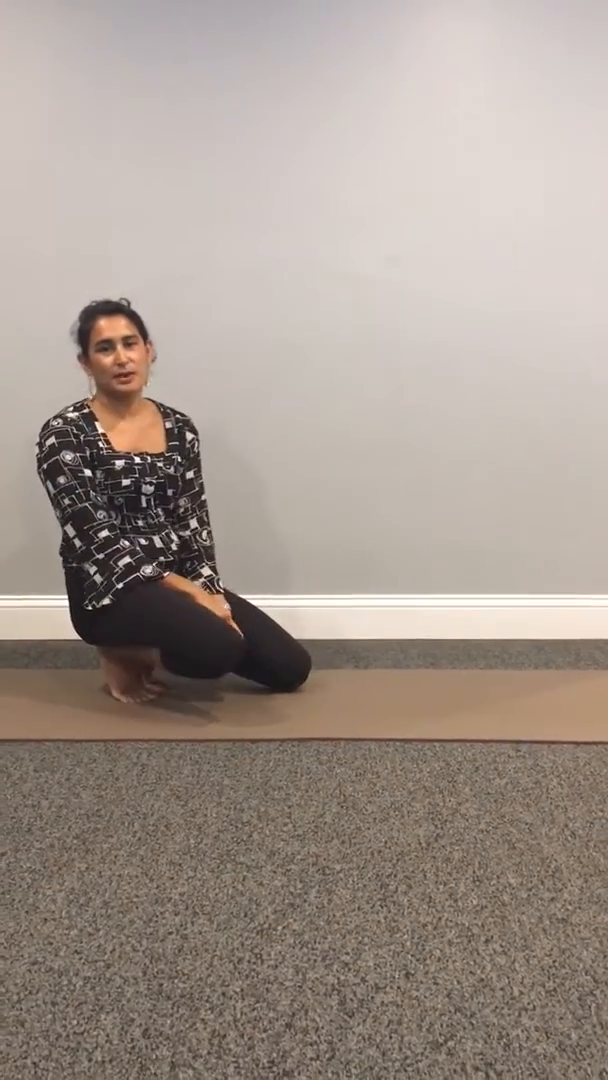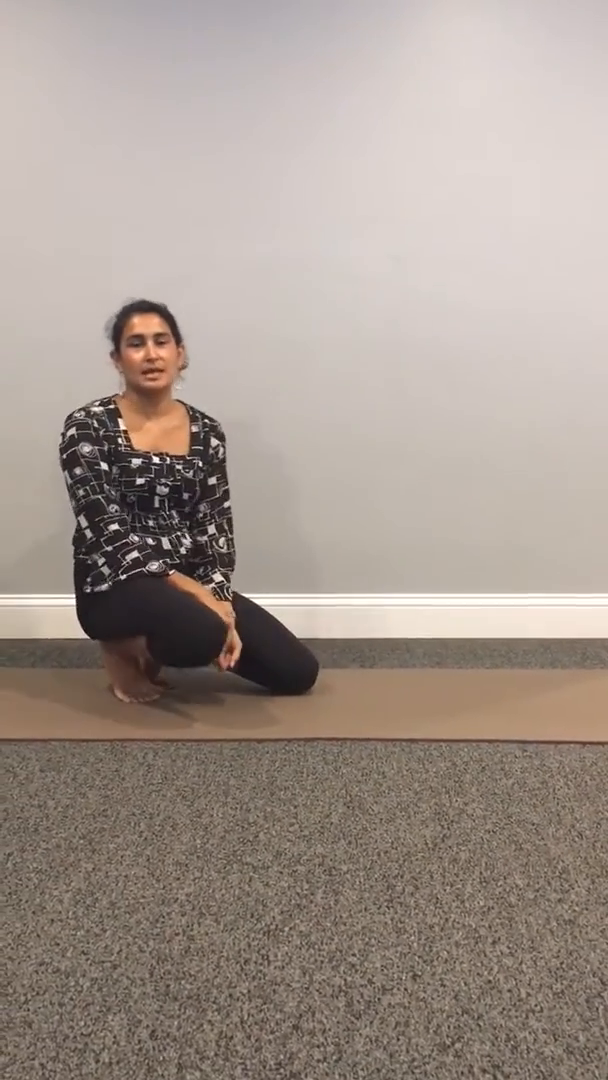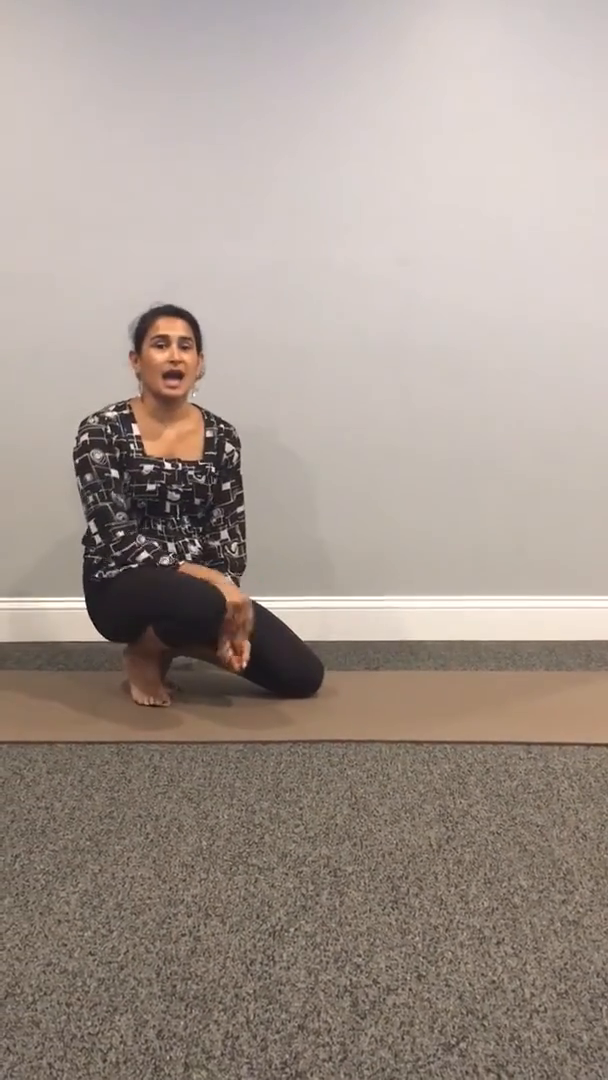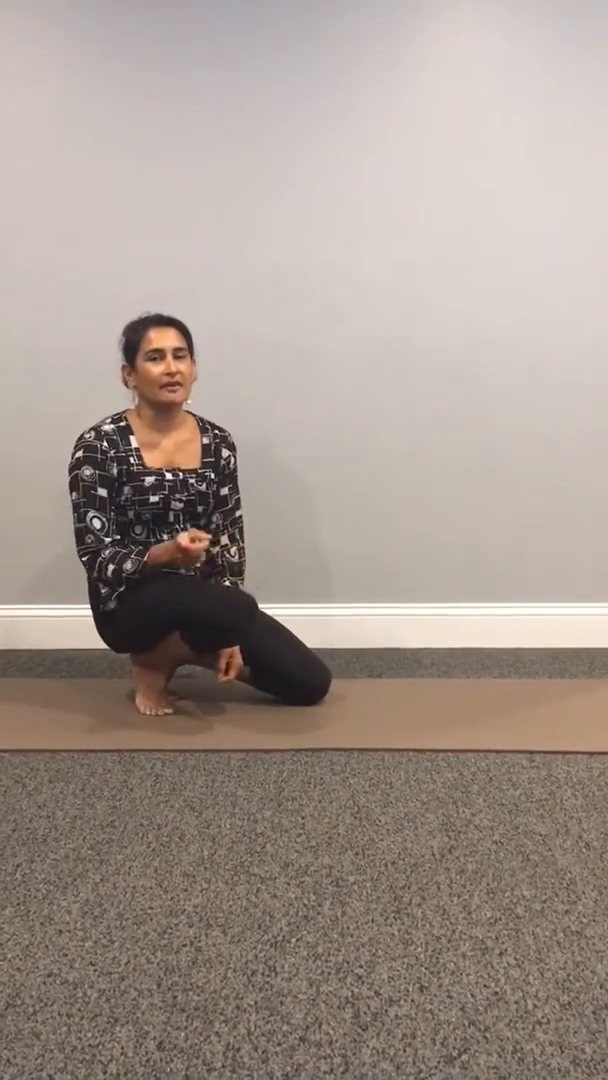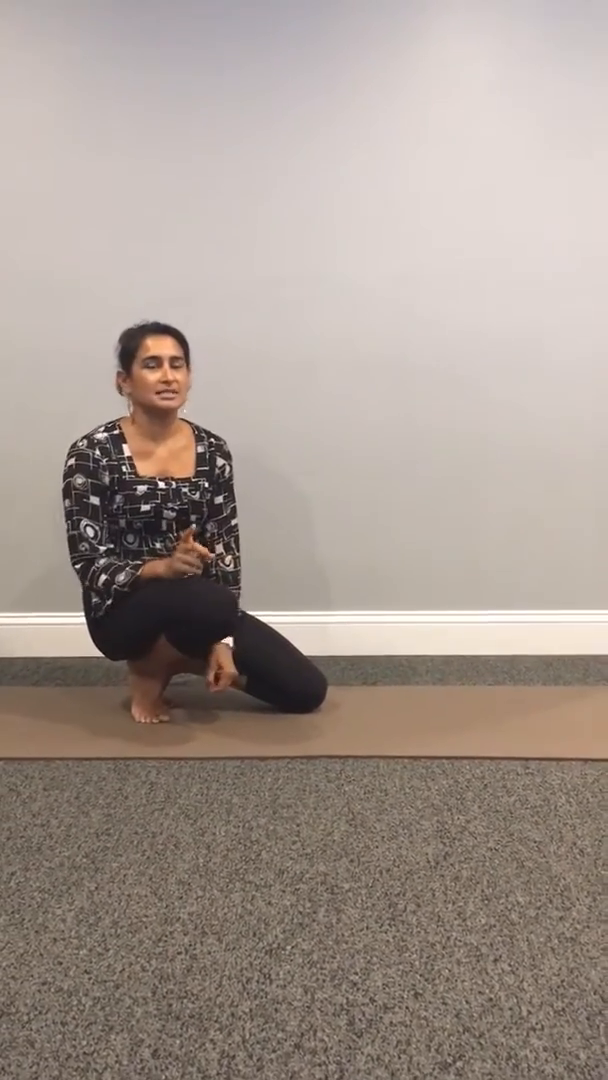
dt=0.4s
person 1, frame 1
left shoulder: (179, 428)
right shoulder: (64, 435)
left elbow: (195, 523)
right elbow: (99, 541)
left wrist: (211, 596)
right wrist: (192, 594)
left hip: (181, 581)
right hip: (109, 591)
left knee: (291, 668)
right knee: (220, 649)
left ankle: (153, 646)
right ankle: (124, 653)
person 1, frame 2
left shoulder: (206, 432)
right shoulder: (87, 428)
left elbow: (216, 528)
right elbow: (109, 533)
left wrist: (220, 604)
right wrist: (196, 594)
left hip: (192, 582)
right hip: (115, 586)
left knee: (298, 672)
right knee: (200, 634)
left ankle: (156, 644)
right ankle: (125, 649)
person 1, frame 3
left shoulder: (221, 437)
right shoulder: (101, 431)
left elbow: (229, 532)
right elbow: (117, 538)
left wrist: (227, 606)
right wrist: (211, 580)
left hip: (200, 585)
right hip: (123, 587)
left knee: (303, 676)
right knee: (200, 605)
left ankle: (174, 640)
right ankle: (144, 652)
person 1, frame 4
left shoulder: (217, 443)
right shoulder: (99, 446)
left elbow: (230, 539)
right elbow: (96, 555)
left wrist: (228, 632)
right wrist: (164, 553)
left hip: (202, 596)
right hip: (131, 601)
left knee: (311, 683)
right knee: (237, 608)
left ankle: (185, 648)
right ankle: (153, 661)
person 1, frame 5
left shoulder: (212, 451)
right shoulder: (92, 454)
left elbow: (225, 548)
right elbow: (90, 564)
left wrist: (221, 638)
right wrist: (163, 567)
left hip: (198, 605)
right hip: (125, 609)
left knee: (307, 691)
right knee: (212, 604)
left ankle: (180, 656)
right ankle: (148, 668)
